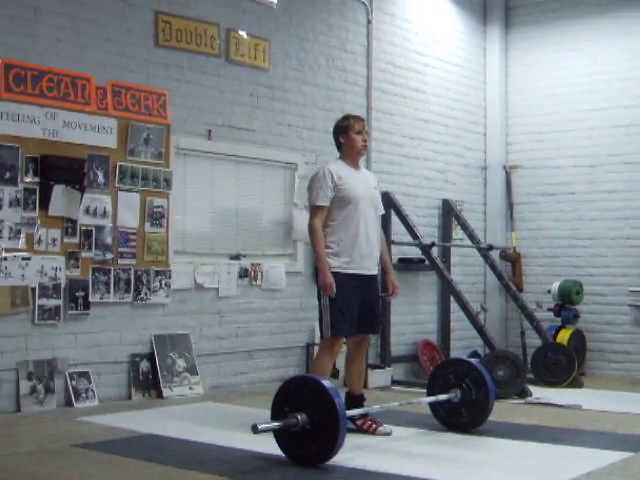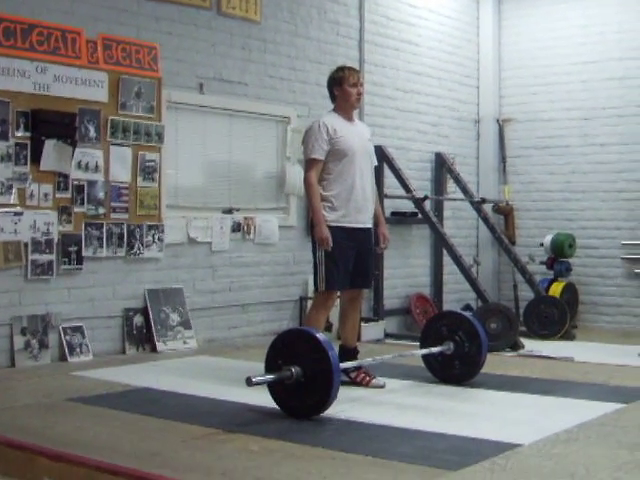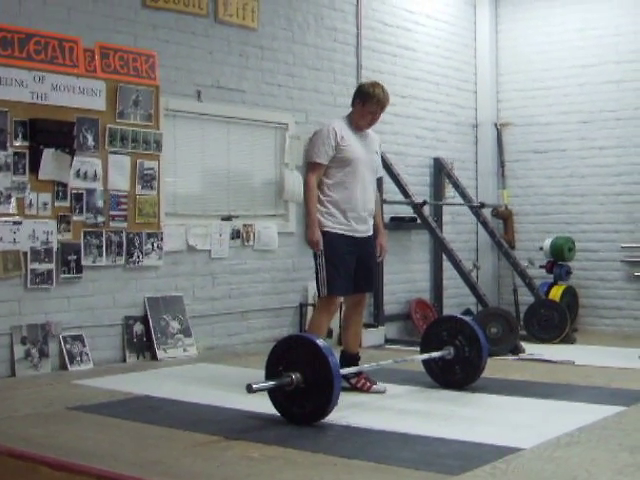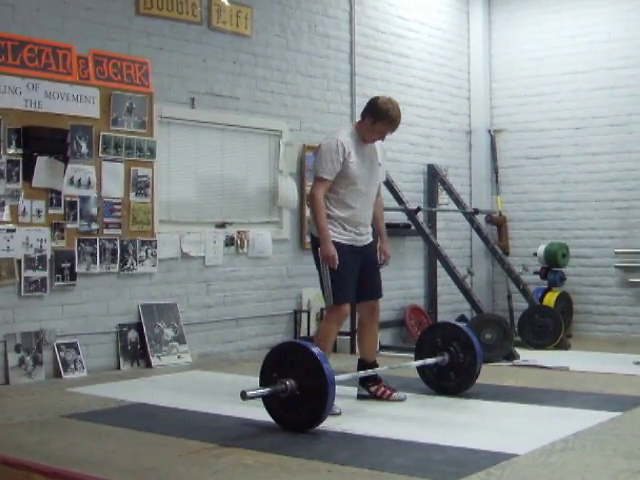
dt=1s
person 1, frame 1
left shoulder: (370, 178)
right shoulder: (329, 173)
right elbow: (316, 224)
left wrist: (389, 270)
right wrist: (323, 268)
left hip: (367, 272)
right hip: (339, 272)
left knee: (360, 340)
right knee: (333, 340)
left ankle: (354, 409)
person 1, frame 2
left shoulder: (363, 130)
right shoulder: (324, 126)
right elbow: (311, 177)
left wrist: (380, 221)
right wrist: (319, 222)
left hip: (362, 225)
right hip: (335, 226)
left knee: (355, 294)
right knee: (327, 295)
left ankle: (348, 362)
person 1, frame 3
left shoulder: (373, 140)
right shoulder: (331, 132)
right elbow: (312, 180)
left wrist: (380, 231)
right wrist: (313, 225)
left hip: (363, 233)
right hip: (334, 232)
left knee: (358, 300)
right knee: (330, 300)
left ankle: (349, 369)
person 1, frame 4
left shoulder: (377, 149)
right shoulder: (337, 145)
right elbow: (317, 193)
left wrist: (382, 239)
right wrist: (325, 241)
left hip: (363, 242)
right hip: (336, 241)
left knee: (371, 309)
right knee: (338, 310)
left ankle: (369, 380)
